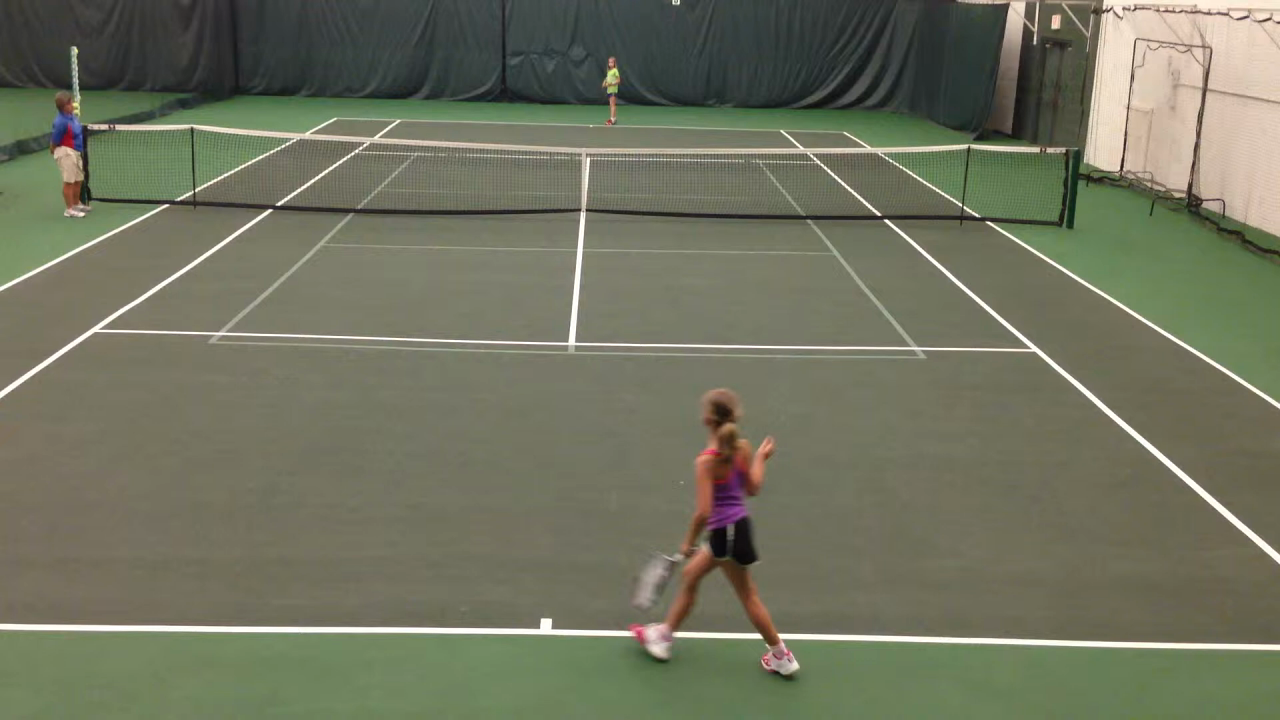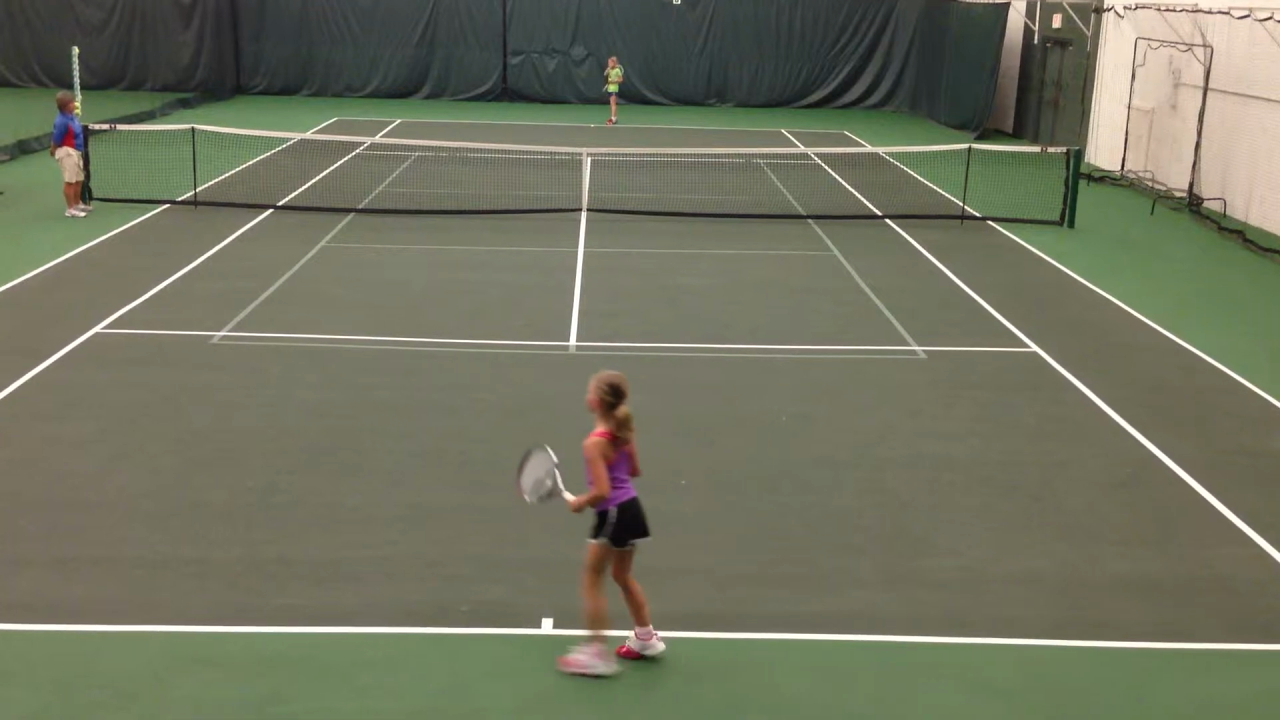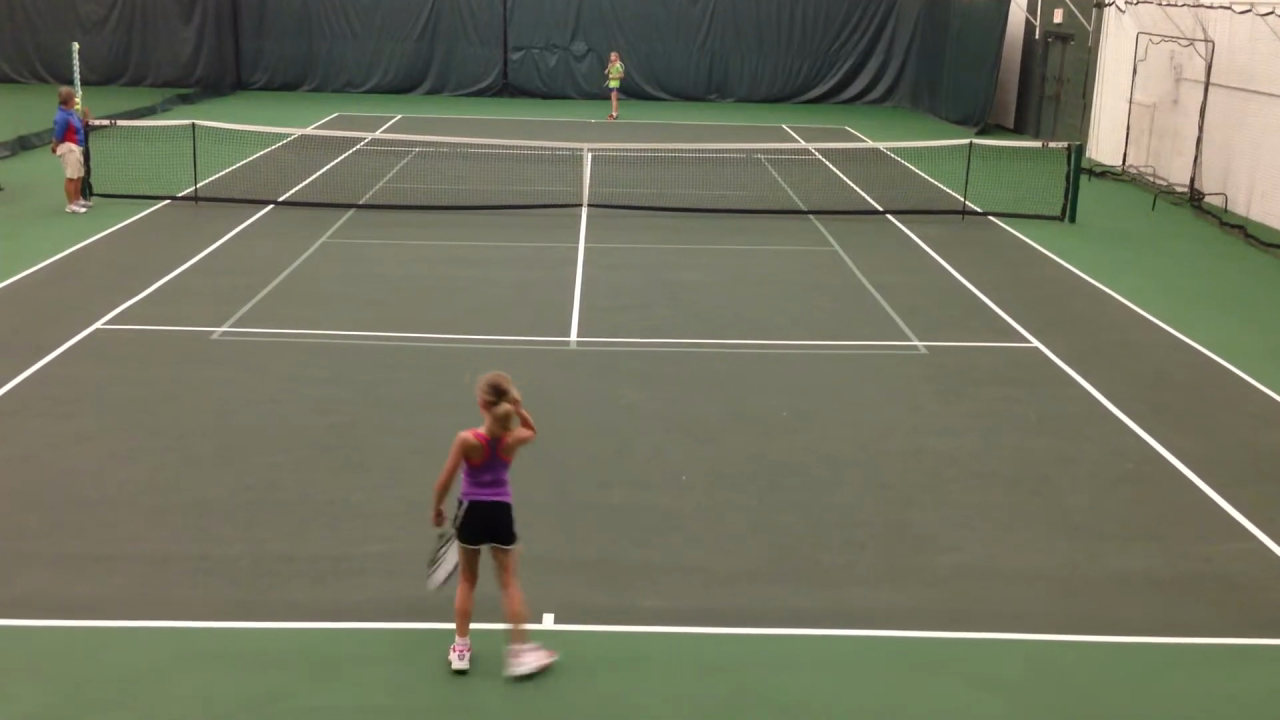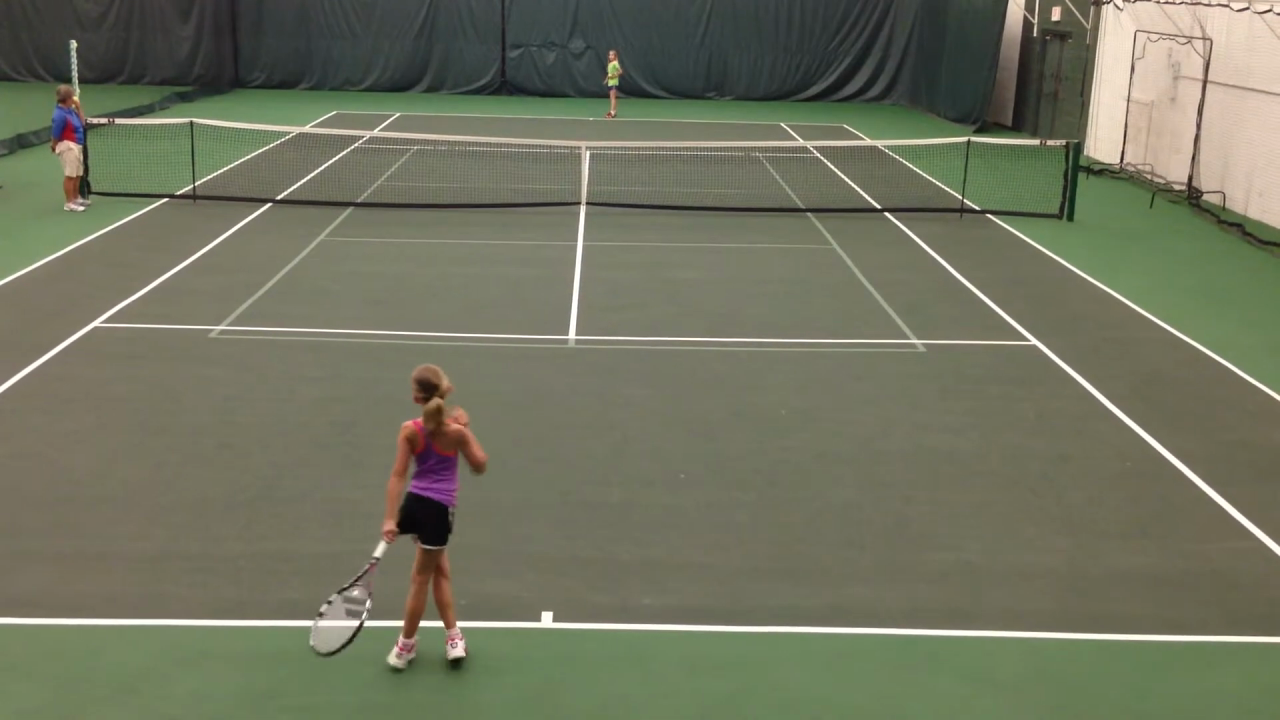
dt=0.5s
person 1, frame 1
left shoulder: (705, 462)
right shoulder: (742, 448)
left elbow: (703, 513)
right elbow: (753, 488)
left wrist: (688, 542)
right wrist: (762, 458)
left hip: (727, 533)
right hip: (736, 526)
left knee: (747, 596)
right knee: (691, 578)
left ankle: (781, 656)
right ankle: (662, 635)
person 1, frame 2
left shoulder: (594, 443)
right shoulder: (624, 433)
left elbow: (602, 492)
left wrist: (579, 502)
left hip: (613, 515)
right hip: (630, 508)
left knee: (590, 582)
right knee: (623, 577)
left ankle: (597, 653)
right ankle: (646, 638)
person 1, frame 3
left shoulder: (467, 439)
right shoulder: (515, 439)
left elbow: (444, 482)
right elbow: (531, 431)
left wrist: (437, 511)
right wrist: (519, 410)
left hip: (472, 511)
right hip: (501, 513)
left knee: (467, 581)
right knee: (509, 583)
left ankle: (461, 649)
right ankle: (520, 649)
person 1, frame 4
left shoulder: (409, 430)
right shoulder: (456, 432)
left elbow: (397, 476)
right elbow: (480, 467)
left wrist: (389, 518)
left hip: (414, 503)
right hip: (438, 509)
left knee: (440, 570)
right knee: (420, 578)
left ankle: (454, 638)
